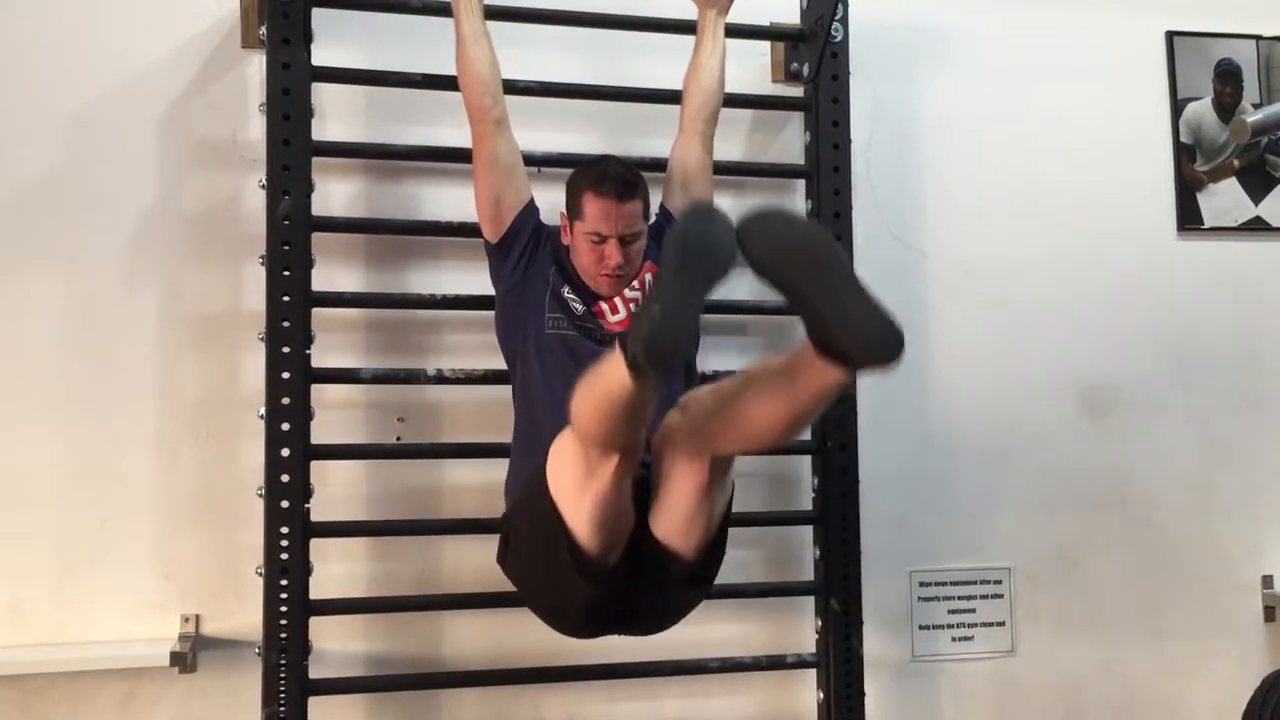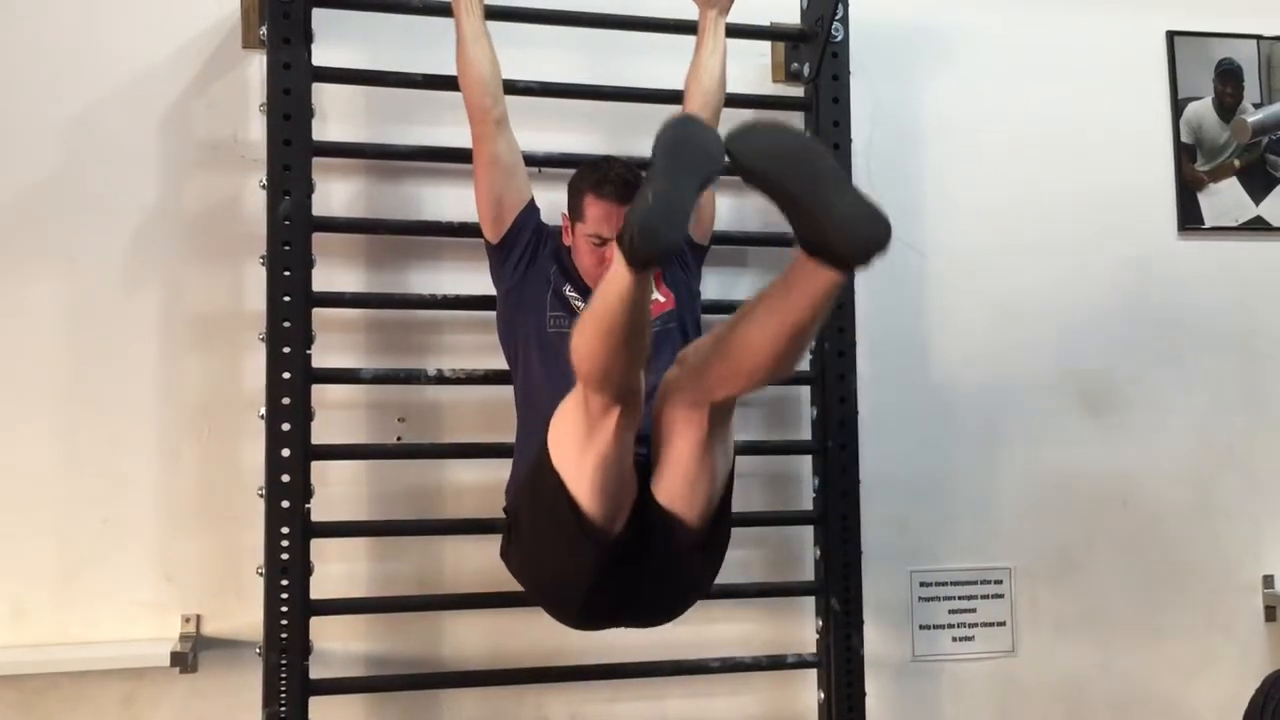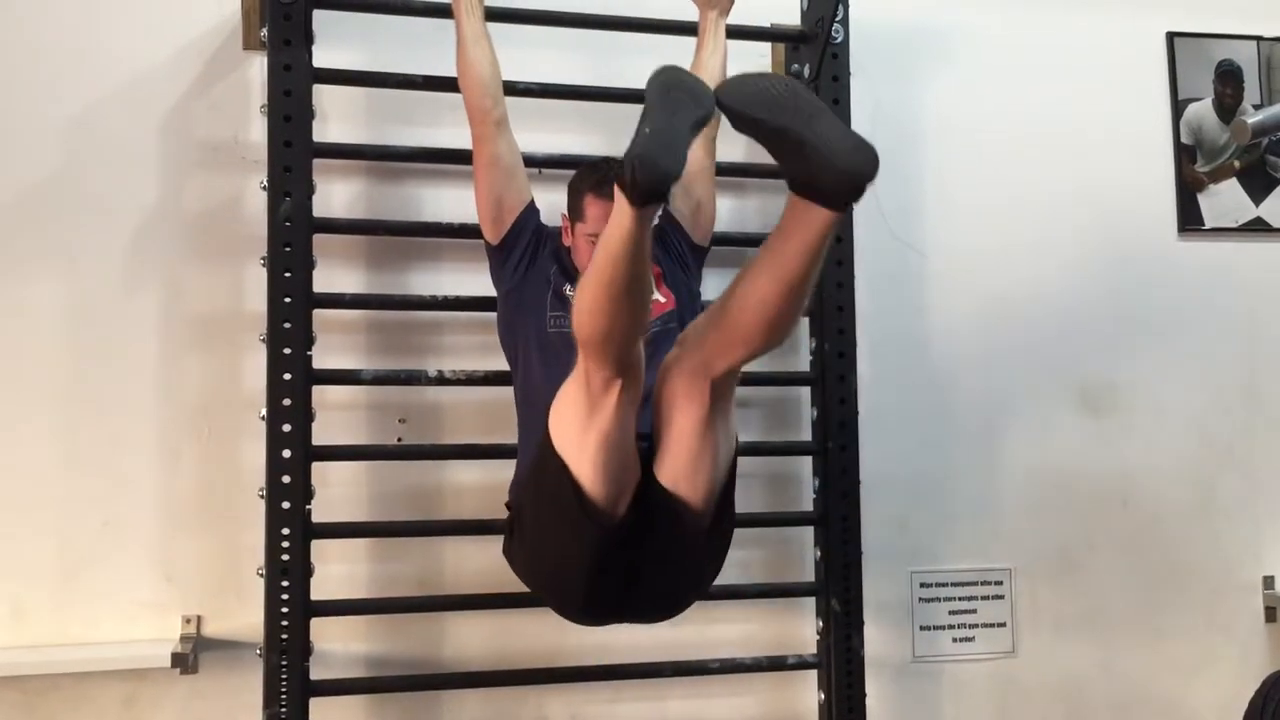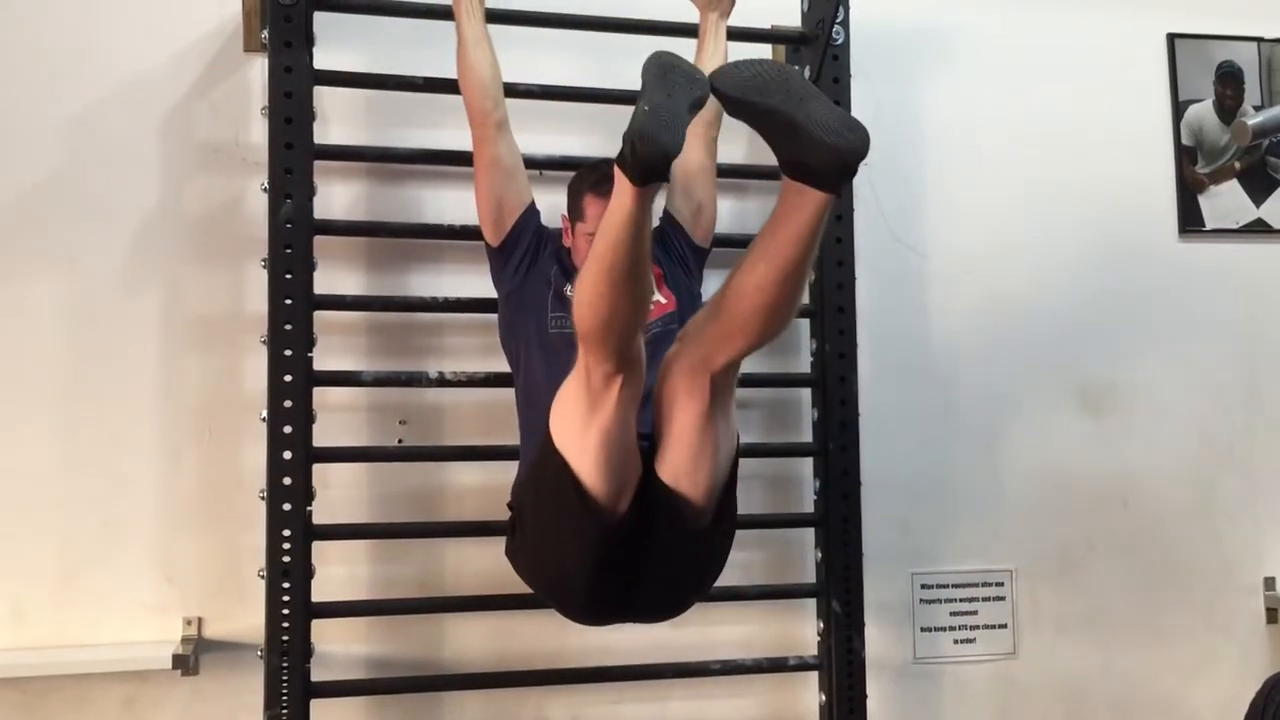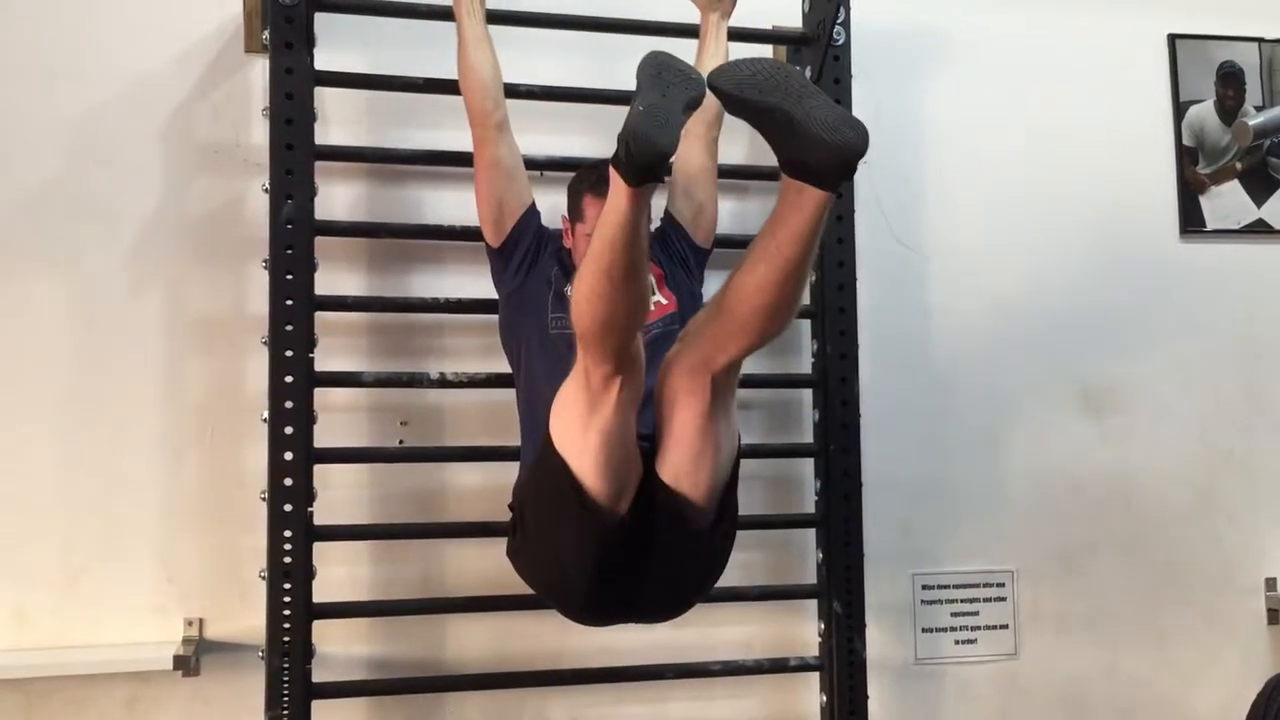
dt=0.2s
person 1, frame 1
left shoulder: (665, 261)
right shoulder: (529, 269)
left elbow: (697, 130)
right elbow: (489, 125)
left hip: (664, 562)
right hip: (565, 555)
left knee: (694, 424)
right knee: (603, 426)
left ankle: (836, 351)
right ankle: (649, 351)
person 1, frame 2
left shoulder: (672, 265)
right shoulder: (531, 269)
left elbow: (700, 131)
right elbow: (489, 124)
left hip: (669, 553)
right hip: (569, 550)
left knee: (695, 380)
right knee: (611, 380)
left ankle: (827, 253)
right ankle: (647, 249)
person 1, frame 3
left shoulder: (672, 265)
right shoulder: (531, 268)
left elbow: (700, 132)
right elbow: (489, 124)
left hip: (673, 549)
right hip: (573, 546)
left knee: (698, 361)
right knee: (611, 357)
left ankle: (819, 190)
right ankle: (643, 186)
person 1, frame 4
left shoulder: (672, 265)
right shoulder: (530, 269)
left elbow: (703, 134)
right elbow: (489, 126)
left hip: (676, 546)
right hip: (574, 544)
left knee: (701, 355)
right knee: (611, 354)
person 1, frame 5
left shoulder: (674, 264)
right shoulder: (531, 268)
left elbow: (702, 133)
right elbow: (490, 127)
left hip: (678, 545)
right hip: (576, 546)
left knee: (703, 354)
right knee: (609, 354)
